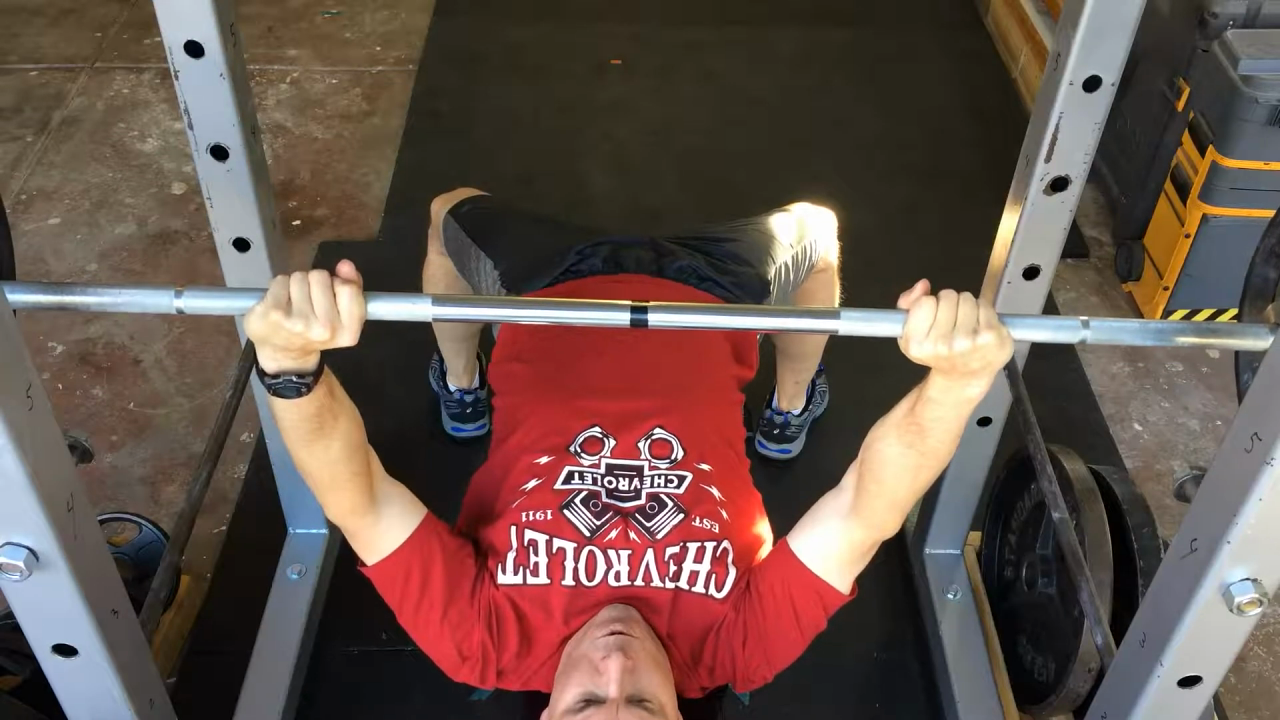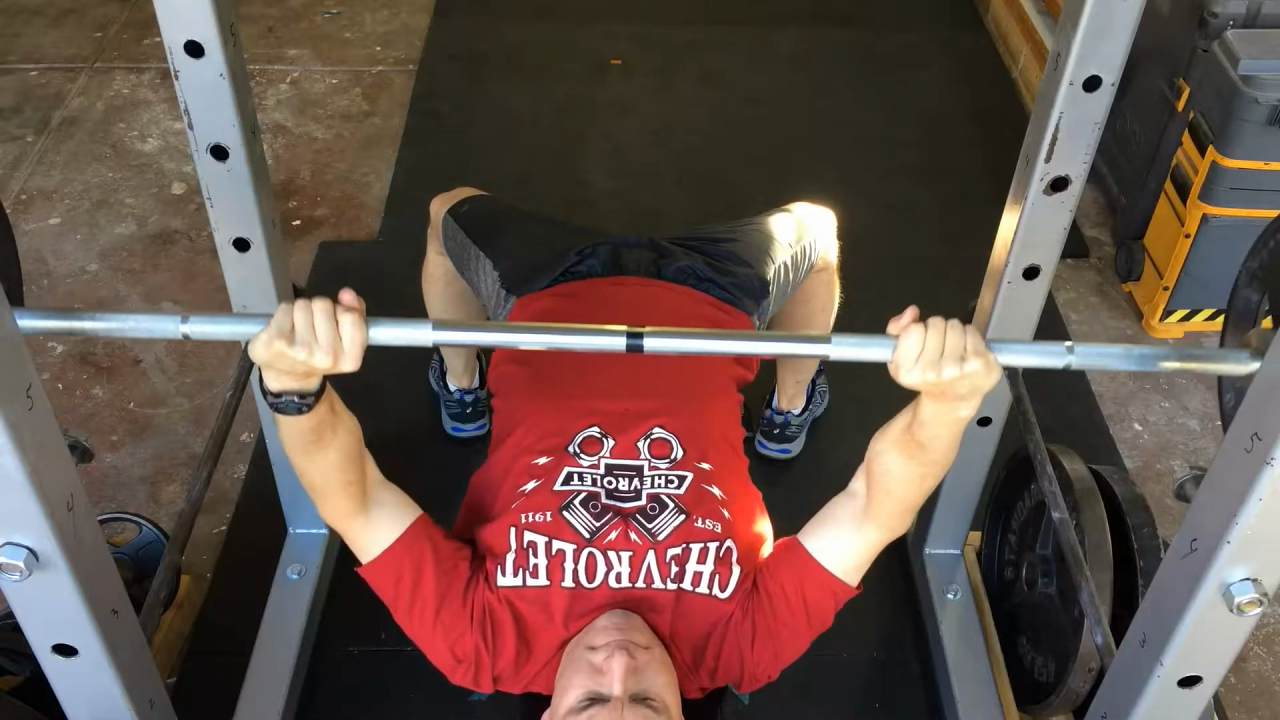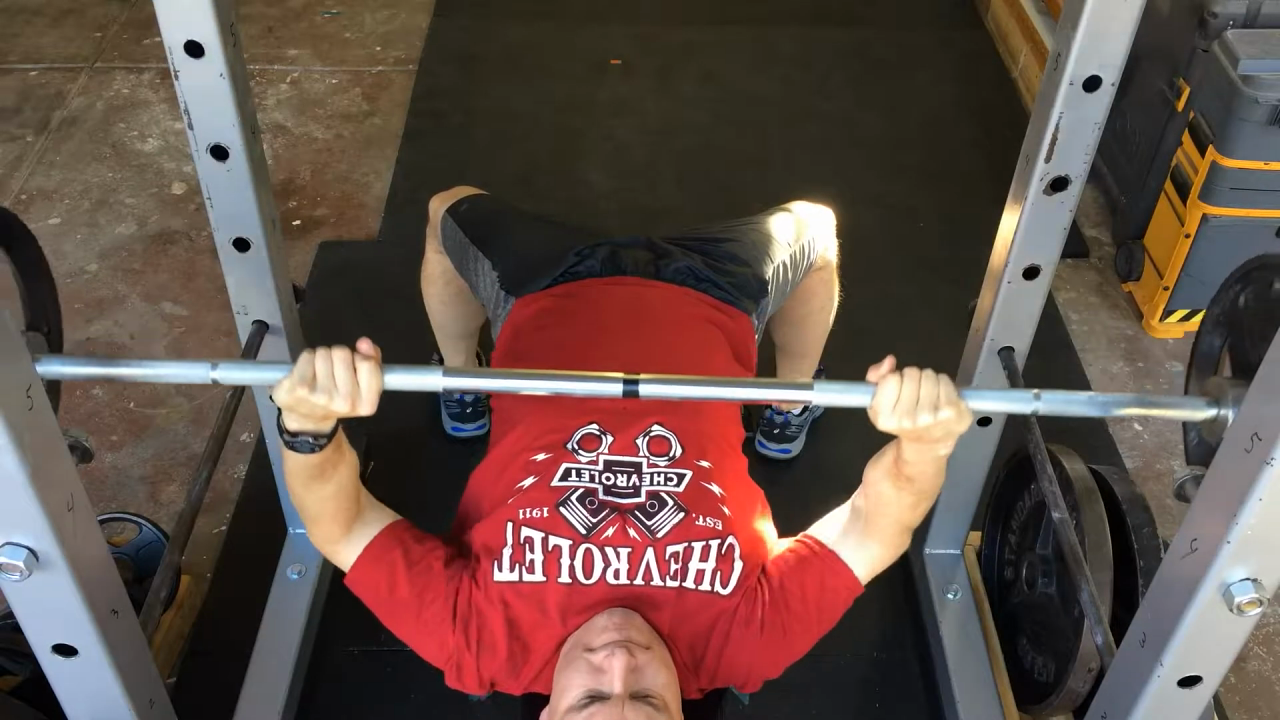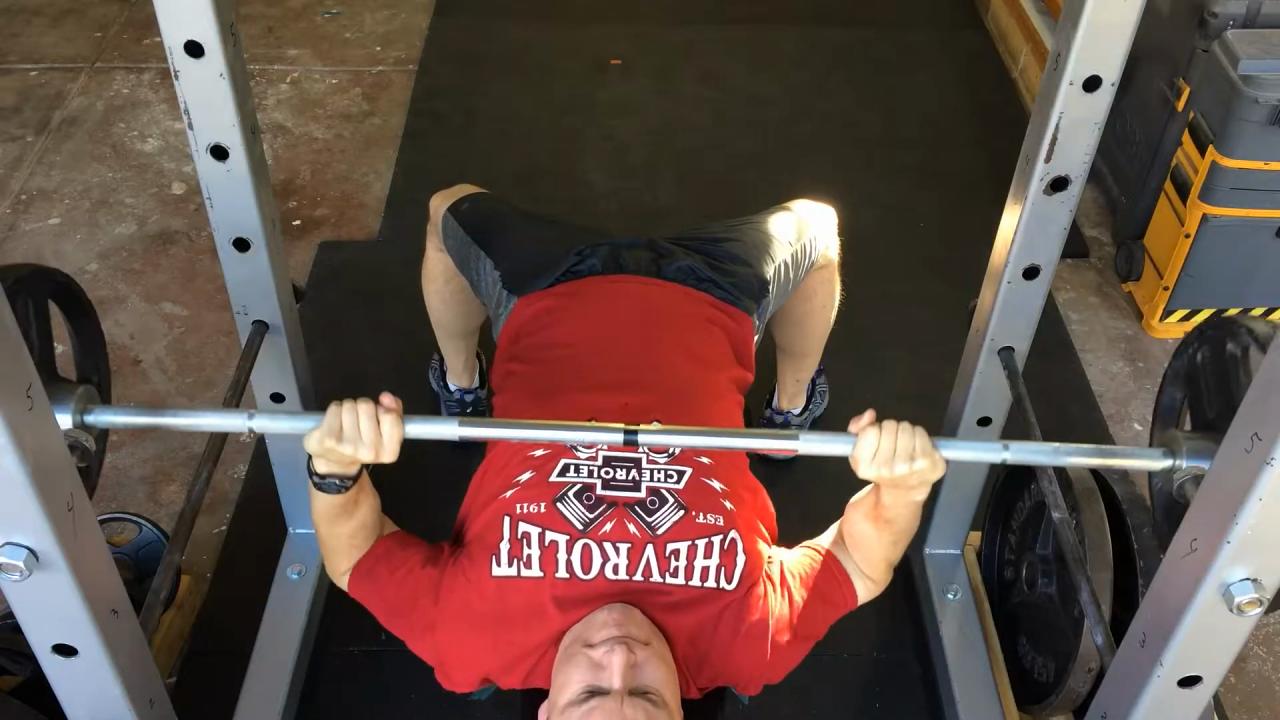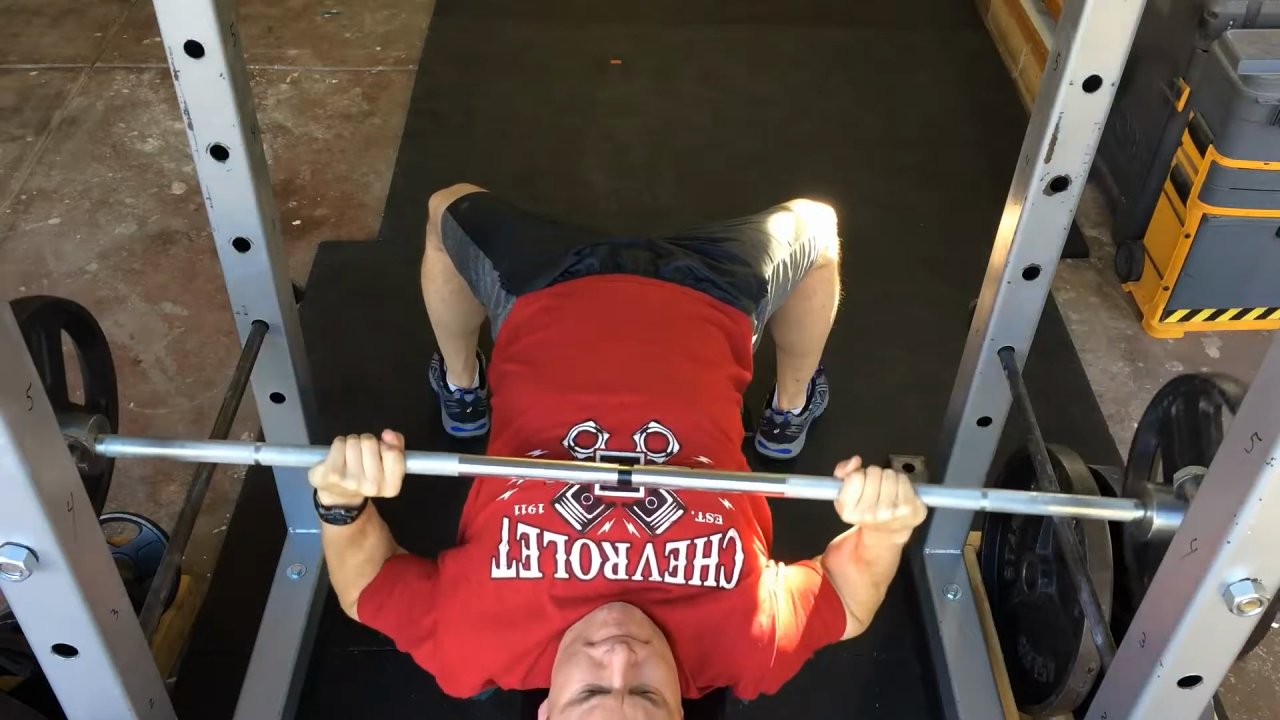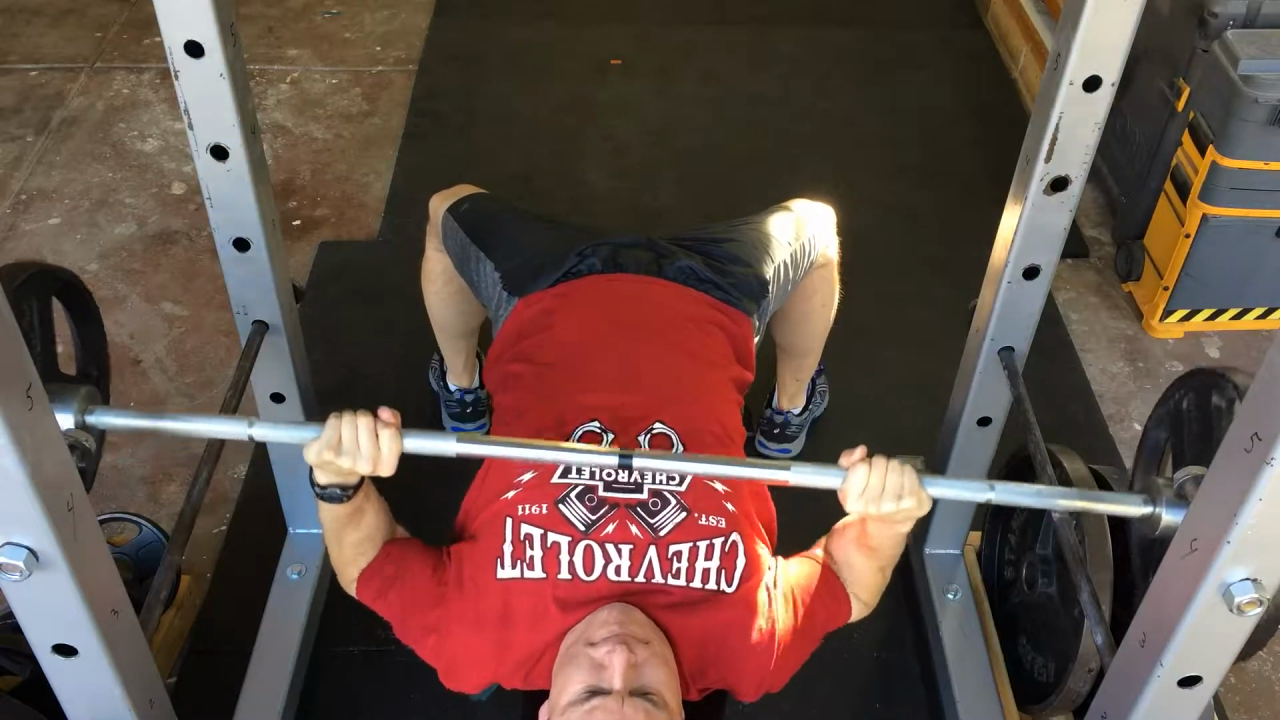
dt=0.4s
person 1, frame 1
left shoulder: (483, 642)
right shoulder: (736, 645)
left elbow: (359, 502)
right elbow: (867, 511)
left wrist: (289, 361)
right wrist: (960, 375)
left knee: (456, 212)
right knee: (811, 226)
person 1, frame 2
left shoulder: (485, 645)
right shoulder: (740, 642)
left elbow: (354, 500)
right elbow: (876, 509)
left wrist: (294, 382)
right wrist: (948, 398)
left knee: (454, 213)
right knee: (811, 226)
person 1, frame 3
left shoulder: (481, 642)
right shoulder: (743, 639)
left elbow: (342, 527)
right elbow: (875, 527)
left wrist: (309, 426)
right wrist: (925, 441)
left knee: (455, 210)
right knee: (811, 226)
person 1, frame 4
left shoulder: (472, 638)
right shoulder: (744, 641)
left elbow: (355, 555)
right elbow: (862, 564)
left wrist: (335, 471)
right wrist: (900, 487)
left knee: (454, 209)
right knee: (812, 223)
person 1, frame 5
left shoulder: (474, 640)
right shoulder: (742, 642)
left elbow: (364, 590)
right elbow: (849, 604)
left wrist: (342, 502)
right wrist: (883, 529)
left knee: (453, 208)
right knee: (811, 223)
person 1, frame 6
left shoulder: (478, 638)
right shoulder: (743, 646)
left elbow: (362, 555)
right elbow: (856, 575)
left wrist: (338, 478)
right wrist: (887, 513)
left knee: (453, 210)
right knee: (810, 222)
